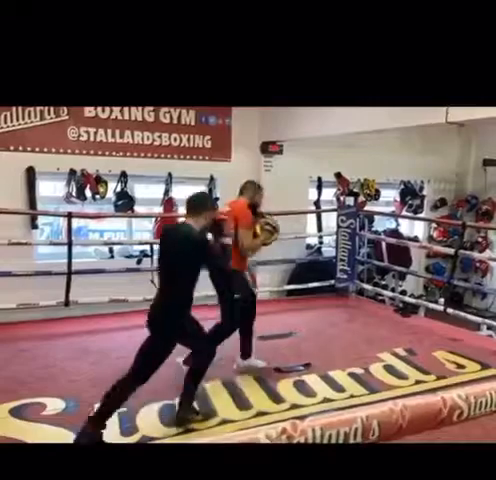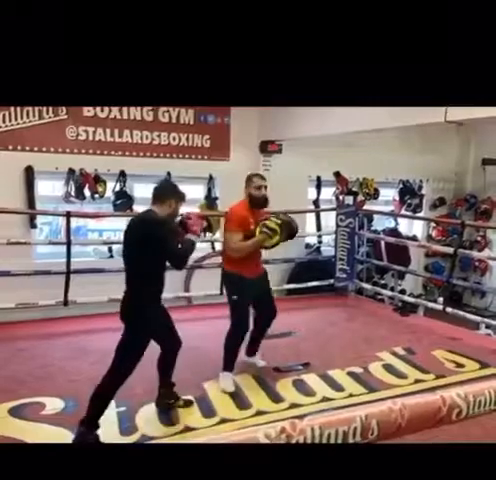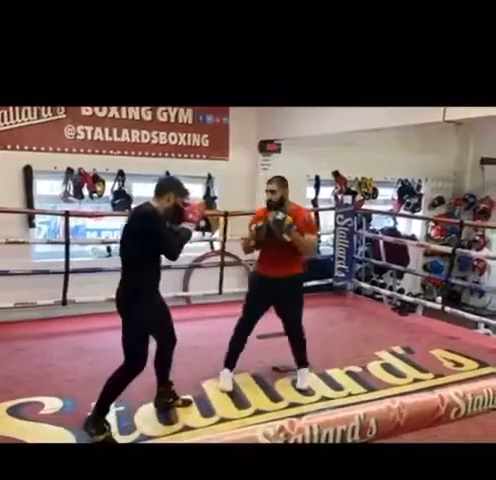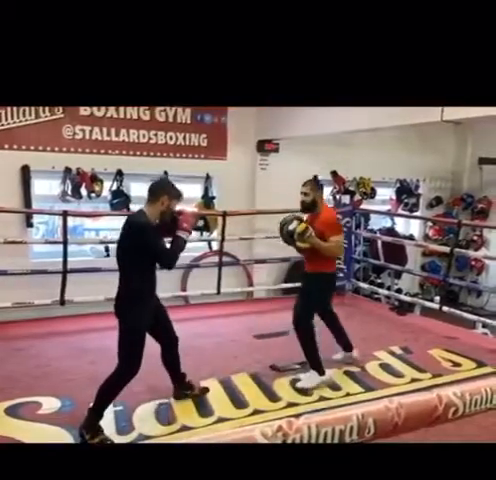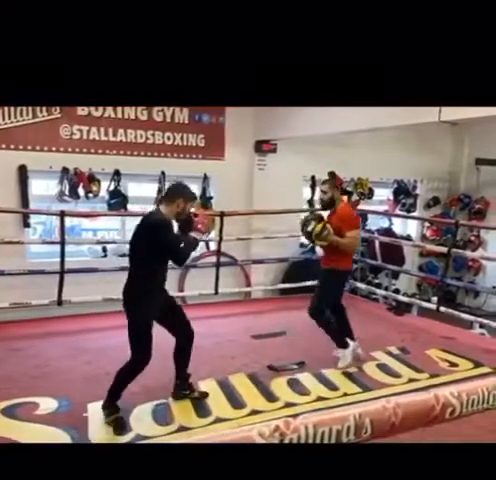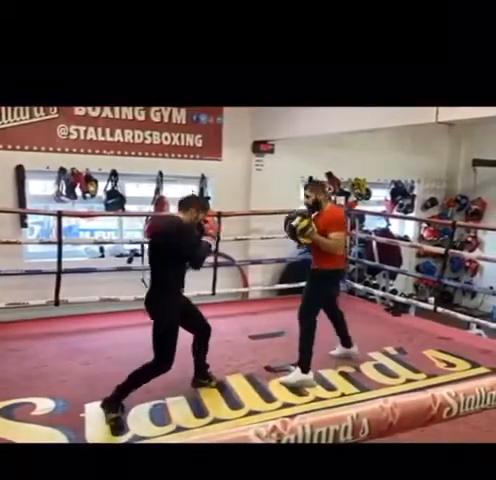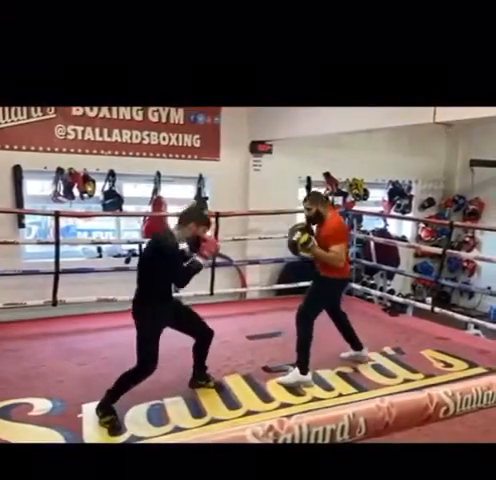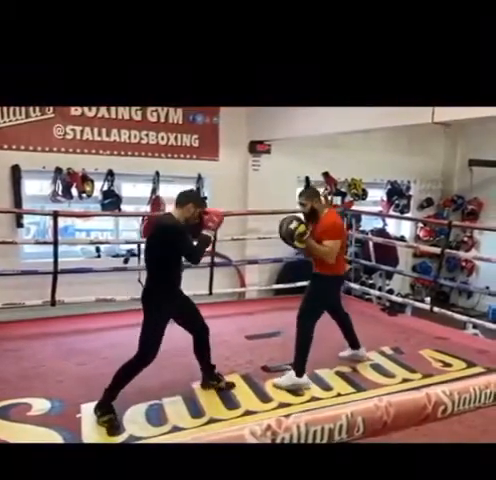
dt=0.5s
person 1, frame 1
left shoulder: (170, 231)
right shoulder: (196, 239)
right elbow: (220, 267)
left hip: (169, 311)
right hip: (170, 316)
left knee: (205, 351)
right knee: (137, 375)
left ankle: (185, 408)
right ankle: (91, 429)
person 1, frame 2
left shoulder: (142, 221)
right shoulder: (155, 223)
right elbow: (178, 261)
left wrist: (179, 233)
right wrist: (193, 235)
left hip: (147, 302)
right hip: (140, 306)
left knee: (172, 344)
right knee: (121, 369)
left ankle: (166, 396)
right ankle: (86, 431)
person 1, frame 3
left shoulder: (150, 215)
right shoulder: (147, 215)
left elbow: (165, 243)
right elbow: (172, 251)
left wrist: (181, 222)
right wrist: (189, 223)
left hip: (148, 293)
right hip: (135, 297)
left knee: (167, 340)
right knee: (135, 361)
left ankle: (165, 394)
right ankle: (96, 419)
person 1, frame 4
left shoulder: (146, 221)
right shoulder: (141, 225)
left elbow: (158, 251)
right elbow: (167, 261)
left wrist: (175, 228)
right wrist: (183, 233)
left hip: (146, 298)
right hip: (131, 303)
left knee: (170, 341)
right knee: (129, 366)
left ankle: (181, 386)
right ankle: (90, 425)
person 1, frame 5
left shoulder: (159, 220)
right shoulder: (157, 222)
left elbow: (172, 245)
right elbow: (179, 257)
left wrist: (188, 229)
right wrist: (195, 234)
left hip: (156, 292)
right hip: (139, 296)
left knee: (186, 334)
right knee: (141, 357)
left ankle: (182, 386)
right ankle: (110, 405)
person 1, frame 6
left shoulder: (165, 225)
right shoulder: (183, 228)
right elbow: (197, 261)
left wrist: (199, 234)
right wrist: (207, 238)
left hip: (170, 297)
right hip: (163, 301)
left knee: (203, 329)
right knee: (162, 361)
left ankle: (201, 375)
right ankle: (114, 402)
person 1, frame 7
left shoulder: (170, 240)
right shoulder: (164, 243)
left elbow: (180, 263)
right elbow: (180, 280)
left wrist: (196, 253)
right wrist: (202, 256)
left hip: (165, 303)
right hip: (148, 309)
left knee: (205, 333)
right knee: (147, 365)
left ankle: (199, 376)
right ankle: (105, 406)
person 1, frame 8
left shoulder: (170, 224)
right shoulder: (169, 226)
left elbow: (187, 250)
right elbow: (194, 256)
left wrist: (201, 229)
right wrist: (209, 230)
left hip: (171, 293)
right hip: (157, 297)
left knee: (201, 330)
right knee: (146, 354)
left ankle: (210, 377)
right ankle: (105, 405)
person 2, frame 1
left shoulder: (233, 208)
right shoulder: (243, 212)
right elbow: (247, 248)
right wrist: (262, 238)
left hip: (228, 268)
right hip: (229, 271)
left knee: (249, 308)
right knee: (232, 321)
left ankle: (246, 357)
right ankle: (190, 361)
person 2, frame 2
left shoulder: (261, 212)
right shoulder: (237, 213)
right elbow: (232, 250)
left wrist: (273, 234)
right wrist: (260, 237)
left hip: (257, 273)
right hip: (236, 276)
left knee: (268, 313)
right knee: (240, 324)
left ankle: (251, 354)
right ankle: (226, 372)
person 2, frame 3
left shoulder: (303, 216)
right shoulder: (261, 215)
left elbow: (310, 251)
right elbow: (246, 248)
left wrist: (292, 234)
right wrist: (254, 239)
left hip: (290, 279)
right hip: (262, 277)
left knee: (294, 326)
right knee: (245, 324)
left ankle: (302, 369)
right ankle: (227, 370)
person 2, frame 4
left shoulder: (328, 218)
right shoulder: (311, 216)
left elbow: (337, 251)
left wrist: (313, 240)
right wrist: (300, 240)
left hip: (321, 275)
right hip: (313, 272)
left knee: (301, 320)
right knee: (325, 313)
left ankle: (318, 372)
right ankle: (349, 350)
person 2, frame 5
left shoulder: (346, 213)
right shoulder: (333, 213)
left elbow: (354, 244)
left wrist: (330, 238)
right wrist: (318, 236)
left hip: (338, 270)
right hip: (330, 268)
left knee: (316, 310)
right knee: (333, 306)
left ankle: (345, 346)
right ankle: (351, 345)
person 2, frame 6
left shoulder: (334, 215)
right shoulder: (320, 214)
left elbow: (337, 248)
left wrist: (313, 235)
right wrist: (306, 237)
left hip: (327, 272)
right hip: (324, 270)
left knee: (306, 315)
right knee: (331, 307)
left ankle: (304, 371)
right ankle: (348, 346)
person 2, frame 7
left shoulder: (334, 226)
right shoulder: (324, 221)
left elbow: (338, 260)
left wrist: (313, 250)
right wrist: (309, 248)
left hip: (332, 279)
right hip: (330, 277)
left knee: (304, 317)
right knee: (335, 312)
left ankle: (302, 372)
right ankle: (358, 350)
person 2, frame 8
left shoulder: (331, 222)
right shoulder: (317, 219)
left elbow: (330, 257)
right elbow: (312, 251)
left wrist: (307, 241)
right wrist: (301, 239)
left hip: (328, 277)
right hip: (329, 275)
left knee: (305, 319)
right knee: (336, 310)
left ankle: (298, 375)
right ankle: (356, 350)
